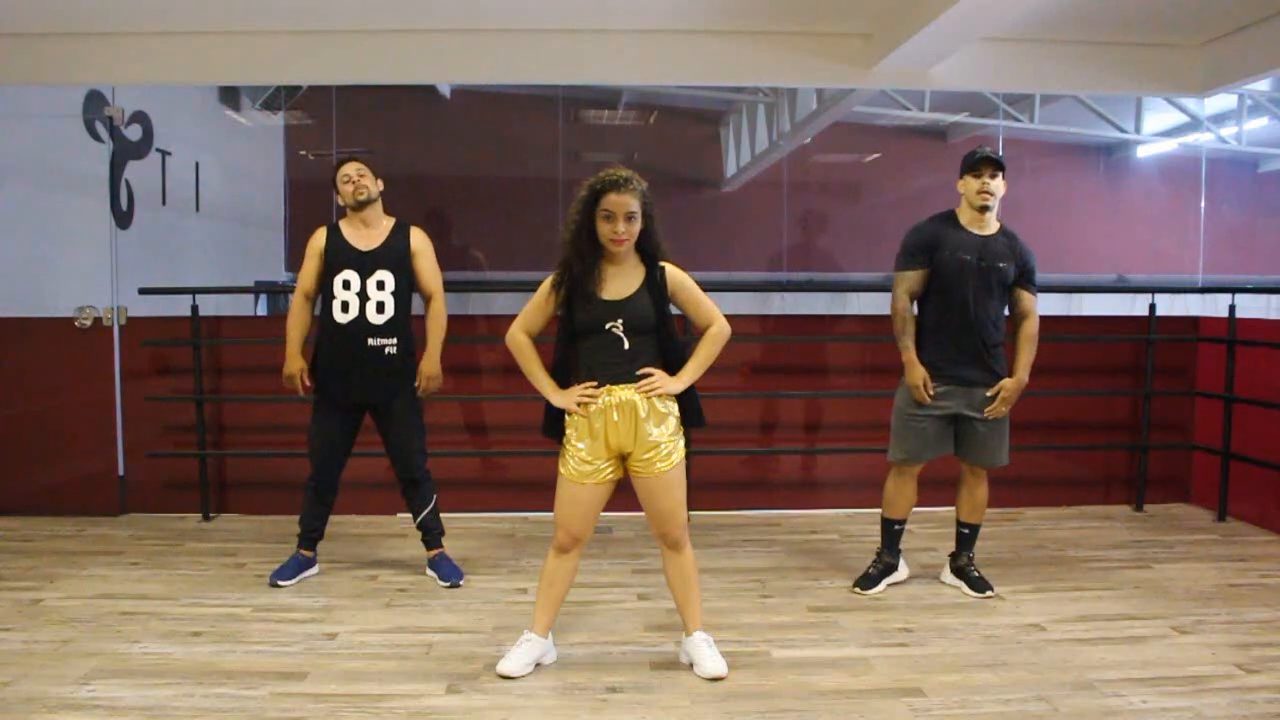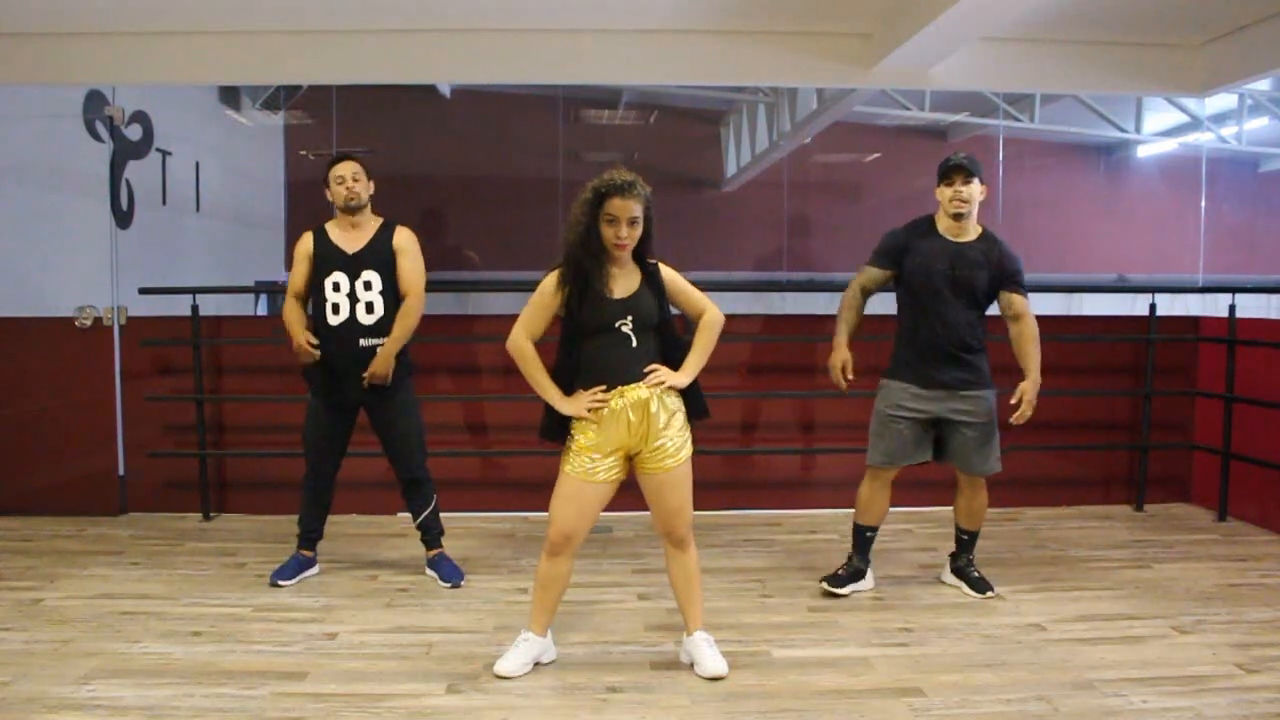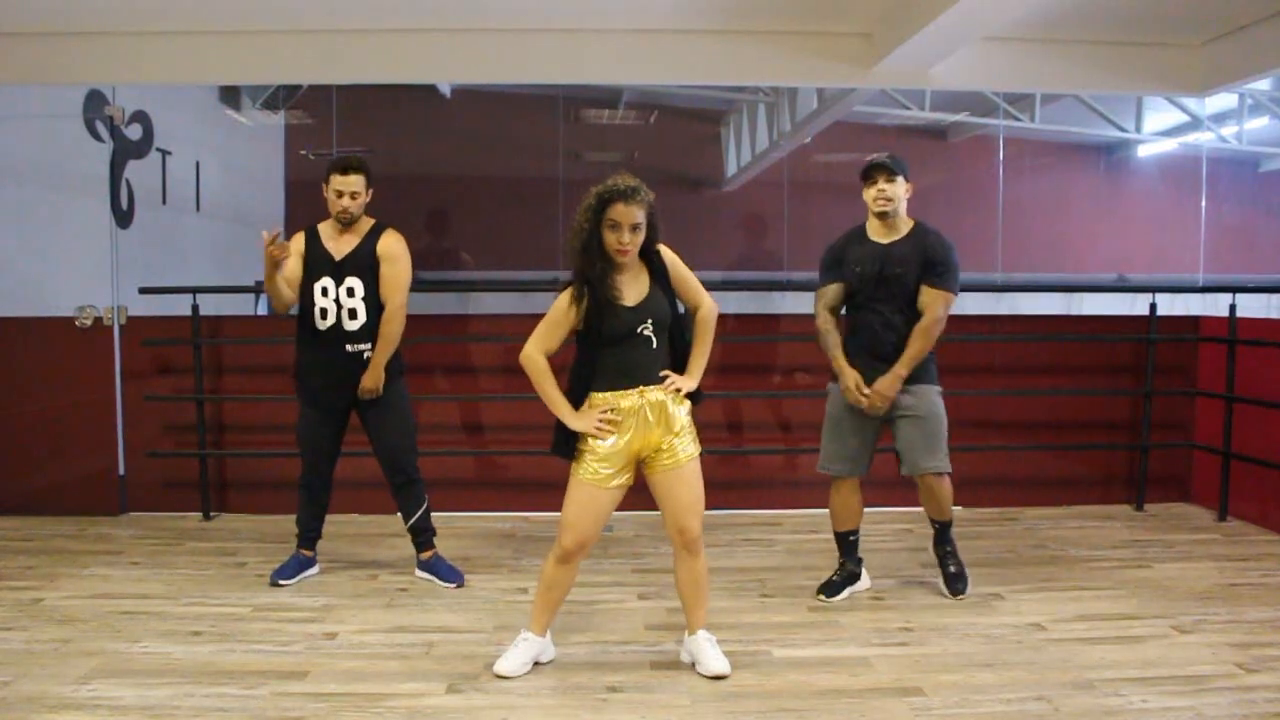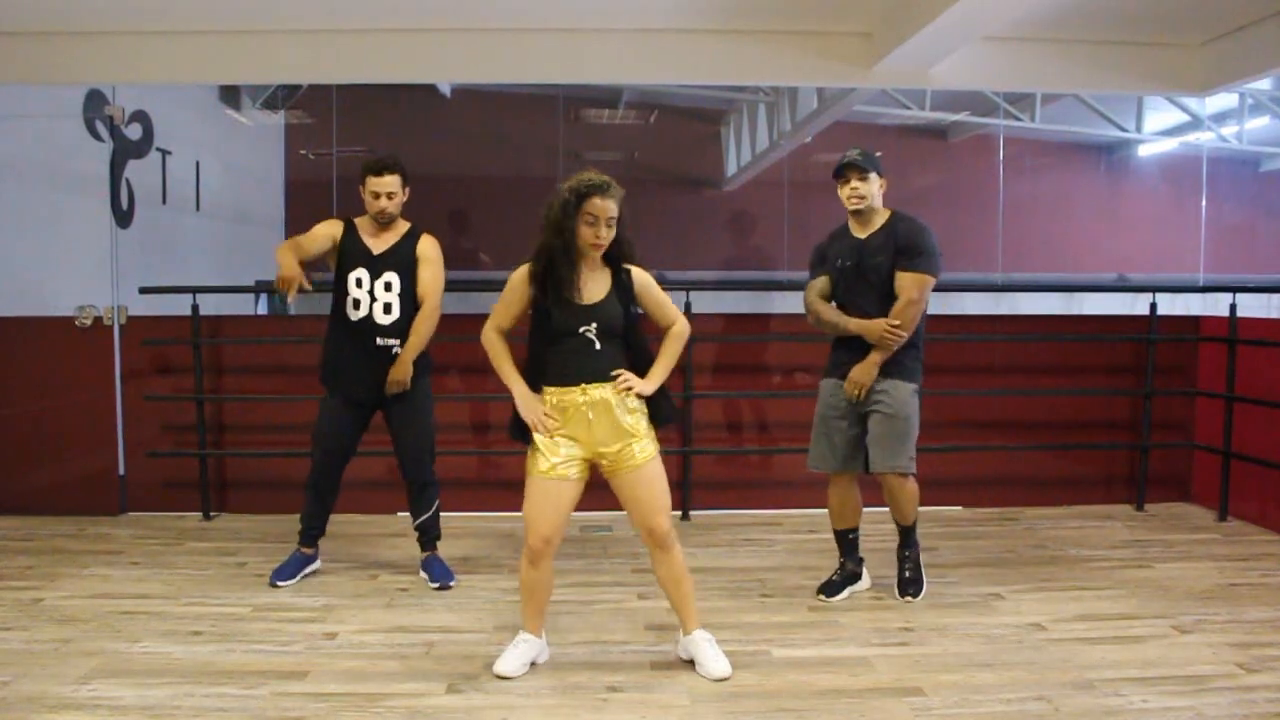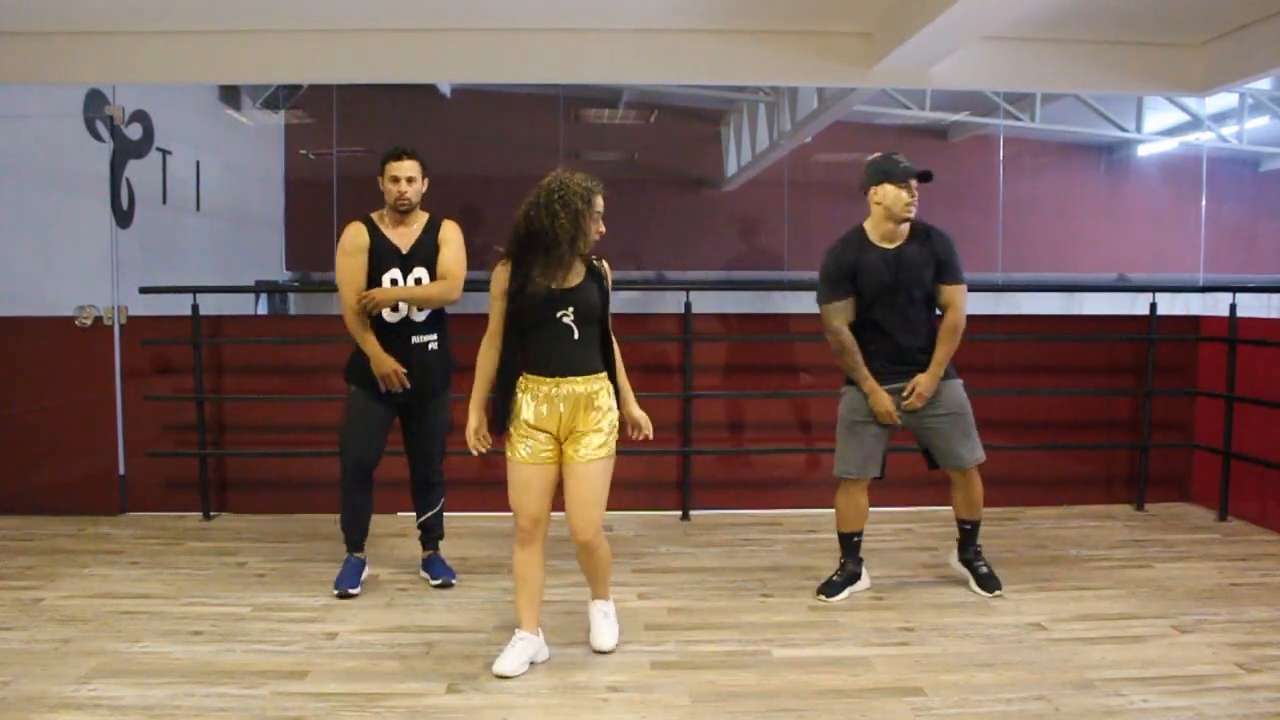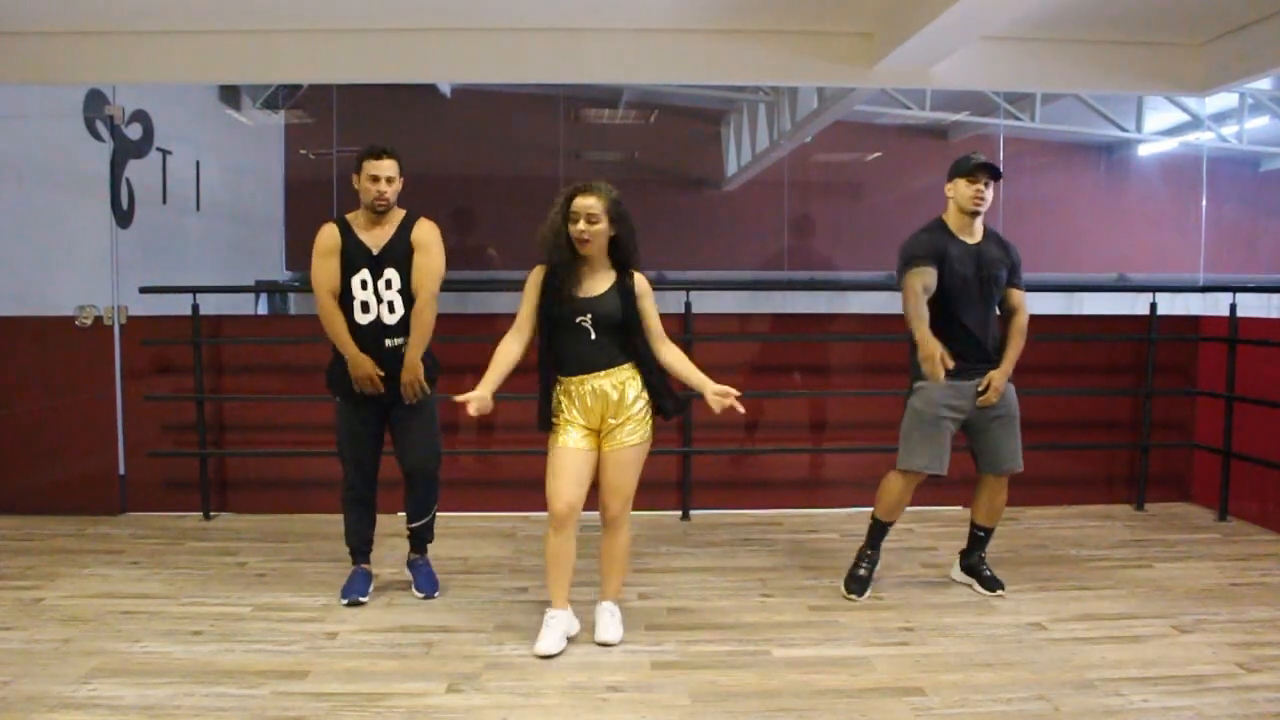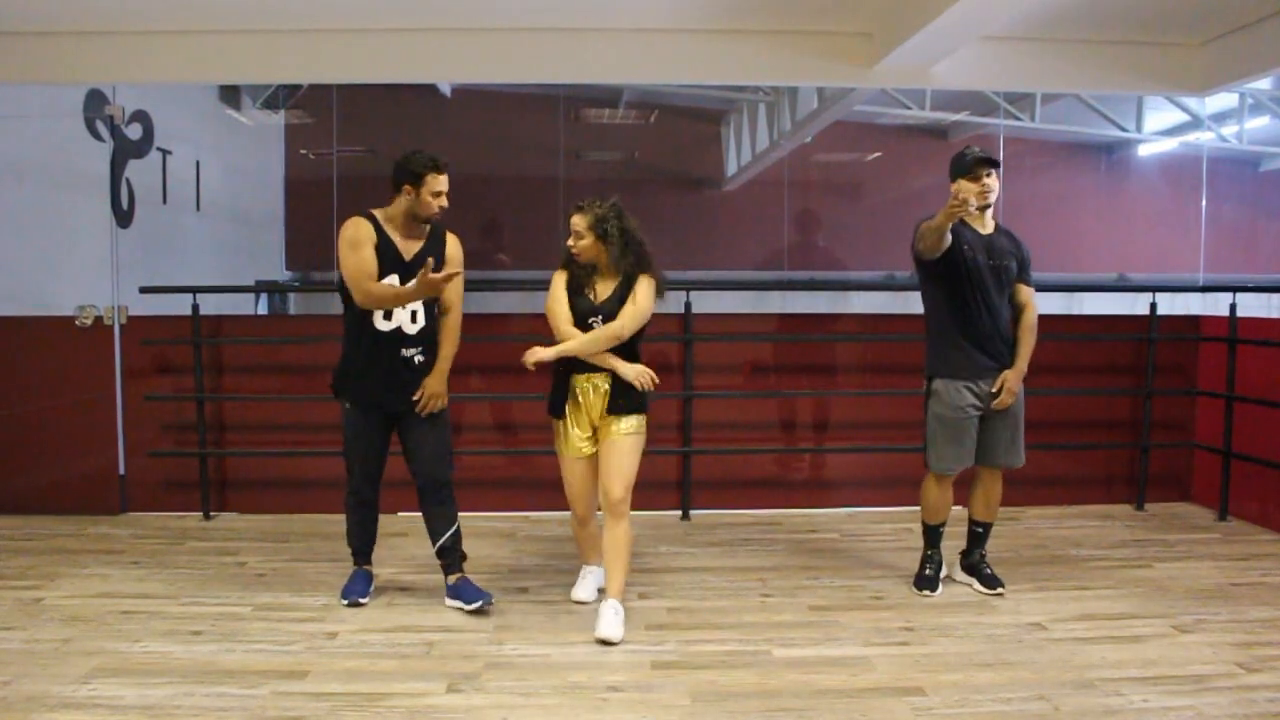
dt=0.4s
person 1, frame 1
left shoulder: (663, 275)
right shoulder: (569, 278)
left elbow: (718, 327)
right elbow: (518, 334)
left wrist: (681, 380)
right wrist: (553, 391)
left hip: (652, 418)
right hip: (588, 422)
left knee: (673, 534)
right knee: (567, 538)
left ankle: (696, 638)
right ankle: (537, 638)
person 1, frame 2
left shoulder: (656, 274)
right shoulder: (568, 278)
left elbow: (711, 316)
right elbow: (519, 339)
left wrist: (685, 374)
right wrist: (559, 400)
left hip: (660, 417)
right hip: (597, 424)
left knee: (678, 533)
right knee: (561, 536)
left ankle: (697, 638)
right ankle: (536, 638)
person 1, frame 3
left shoulder: (664, 264)
right shoulder: (582, 292)
left elbow: (706, 309)
right elbow: (532, 354)
left wrist: (693, 376)
right wrist: (570, 415)
left hip: (670, 418)
right hip: (610, 426)
left knee: (690, 536)
right knee: (571, 543)
left ankle: (698, 637)
right ankle: (535, 637)
person 1, frame 4
left shoulder: (631, 278)
right shoulder: (533, 277)
left elbow: (679, 326)
right elbow: (492, 333)
left wrist: (651, 381)
right wrist: (521, 394)
left hip: (622, 416)
right hip: (560, 422)
left knee: (660, 532)
right knee: (539, 541)
left ankle: (694, 636)
right ankle: (530, 638)
person 1, frame 5
left shoulder: (599, 272)
right shoulder: (512, 271)
right elbow: (495, 342)
left wrist: (629, 400)
right wrist: (477, 409)
left hip: (593, 405)
right hip: (531, 406)
left knee: (585, 531)
right knee: (529, 526)
left ankle: (602, 603)
right ankle: (529, 635)
person 1, frame 6
left shoulder: (633, 283)
right shoulder: (545, 276)
left elbow: (660, 344)
right elbow: (518, 336)
left wrist: (706, 386)
right wrist: (485, 388)
left hip: (625, 400)
right hip: (571, 405)
left knee: (614, 512)
right knee: (562, 509)
left ankle: (609, 605)
right ankle: (559, 613)
person 1, frame 7
left shoulder: (641, 283)
right shoulder: (565, 279)
left elbow: (617, 332)
right elbow: (566, 330)
left wrist: (553, 353)
right wrist: (620, 365)
left hip: (622, 402)
right hip: (575, 398)
left knee: (616, 501)
right knee: (580, 509)
left ankle: (613, 602)
right ankle: (593, 565)
person 2, frame 1
left shoulder: (1016, 250)
right shoulder: (929, 234)
left elbow: (1027, 317)
right elbow: (902, 299)
left wrist: (1019, 376)
right wrist: (911, 362)
left hip: (986, 382)
right hip: (929, 376)
left knee: (977, 470)
right knee: (906, 464)
left ankle: (961, 562)
right ankle: (889, 558)
person 2, frame 2
left shoulder: (999, 256)
right shoulder: (905, 240)
left elbow: (1020, 318)
right elbow: (860, 288)
left wrist: (1032, 377)
right wrist: (840, 342)
left hip: (971, 385)
right hip: (905, 382)
left knee: (973, 477)
right knee: (880, 469)
left ankle: (961, 563)
right ankle: (859, 564)
person 2, frame 3
left shoulder: (934, 247)
right shoulder: (843, 249)
left elbow: (933, 317)
right elbow: (825, 312)
left wrist: (896, 376)
right wrist: (842, 370)
left hip: (913, 380)
right hip: (855, 379)
left knee: (931, 473)
right knee: (842, 475)
left ankle: (945, 548)
right ankle: (850, 567)
person 2, frame 4
left shoulder: (911, 234)
right shoulder: (828, 246)
left elbow: (911, 302)
right elbow: (814, 305)
left wrist: (874, 361)
right wrist: (864, 327)
left hip: (894, 372)
right hip: (841, 373)
left knee: (893, 471)
right knee: (838, 473)
left ankle: (908, 551)
right ankle: (851, 565)
person 2, frame 5
left shoulder: (936, 244)
right shoulder: (843, 255)
left elbow: (955, 311)
right elbow: (837, 329)
left wrist: (932, 375)
right wrist: (870, 389)
left hip: (932, 378)
right hip: (869, 383)
left knee: (965, 467)
right knee: (854, 477)
left ankle: (969, 552)
right ankle: (851, 567)
person 2, frame 6
left shoulder: (1004, 250)
right shoulder: (926, 243)
left elbow: (1018, 313)
right elbow: (915, 293)
left wrist: (1005, 370)
right wrist: (925, 339)
left hip: (991, 379)
right hip: (941, 377)
left knee: (999, 473)
right knee: (910, 468)
left ankle: (972, 560)
right ankle: (869, 552)
person 2, frame 7
left shoulder: (1013, 245)
right shoulder: (943, 229)
left elbow: (1026, 310)
right elbow: (929, 240)
left wrist: (1018, 370)
right wrist: (945, 218)
left hip: (1002, 376)
right hip: (953, 375)
left knee: (992, 468)
right knee: (943, 470)
left ankle: (973, 558)
right ankle: (932, 556)
person 3, frame 1
left shoulder: (412, 238)
right shoulder: (324, 238)
left elbow: (435, 298)
right elbow: (303, 298)
left wrist: (432, 355)
right wrist: (293, 352)
left hip: (395, 376)
right hip: (335, 376)
left knee: (413, 468)
right knee: (323, 468)
left ankle: (436, 553)
right ankle: (305, 553)
person 3, frame 2
left shoulder: (399, 237)
right shoulder: (311, 241)
left elbow: (414, 298)
right elbow: (294, 298)
left wrist: (389, 351)
right wrist: (298, 335)
left hip: (388, 374)
right hip: (329, 376)
left knee: (413, 467)
right knee: (318, 468)
left ankle: (435, 553)
right ankle: (305, 553)
person 3, frame 3
left shoulder: (388, 242)
right shoulder: (303, 242)
left elbow: (396, 309)
right elbow: (282, 305)
left wrist: (377, 368)
right wrist: (271, 269)
left hip: (378, 373)
right hip: (319, 376)
left knee: (403, 466)
right knee: (314, 469)
left ankle: (427, 554)
right ankle: (305, 553)
person 3, frame 4
left shoulder: (424, 244)
right shoulder: (339, 231)
left elbow: (430, 307)
right elbow: (296, 246)
left wrist: (407, 360)
right wrist: (289, 261)
left hip: (405, 372)
right hip: (347, 373)
left knee: (420, 467)
right knee: (325, 463)
left ankle: (430, 554)
right ankle: (307, 550)
person 3, frame 5
left shoulder: (446, 231)
right shoulder: (358, 234)
left elbow: (452, 288)
right elbow: (349, 304)
left wrist: (395, 294)
right wrist: (378, 358)
left hip: (429, 370)
right hip: (374, 368)
left knee: (428, 467)
right knee: (356, 462)
left ankle: (431, 552)
right ankle: (355, 555)
person 3, frame 6
left shoulder: (422, 231)
right shoulder: (331, 235)
left elbow: (427, 299)
right elbow: (326, 302)
left wrist: (414, 359)
right wrist: (354, 358)
left hip: (409, 370)
right hip: (355, 374)
left knee: (422, 467)
right knee: (358, 476)
left ankle: (418, 554)
right ankle: (361, 566)
person 3, frame 7
left shoulder: (447, 242)
right shoulder: (359, 230)
left elbow: (451, 313)
right elbow: (363, 294)
left wrist: (440, 375)
right wrist: (417, 291)
left hip: (421, 382)
right hip: (365, 382)
left knee: (435, 480)
right knee: (362, 481)
left ankle: (455, 577)
right ankle: (362, 566)
